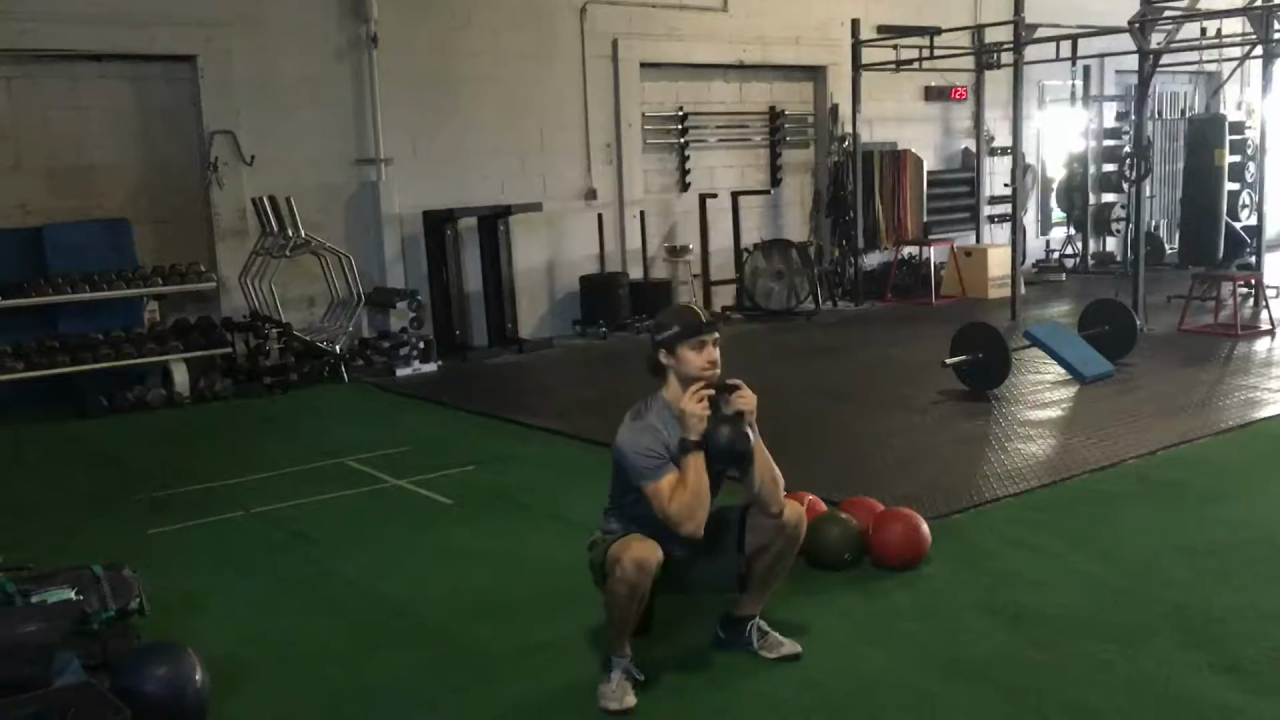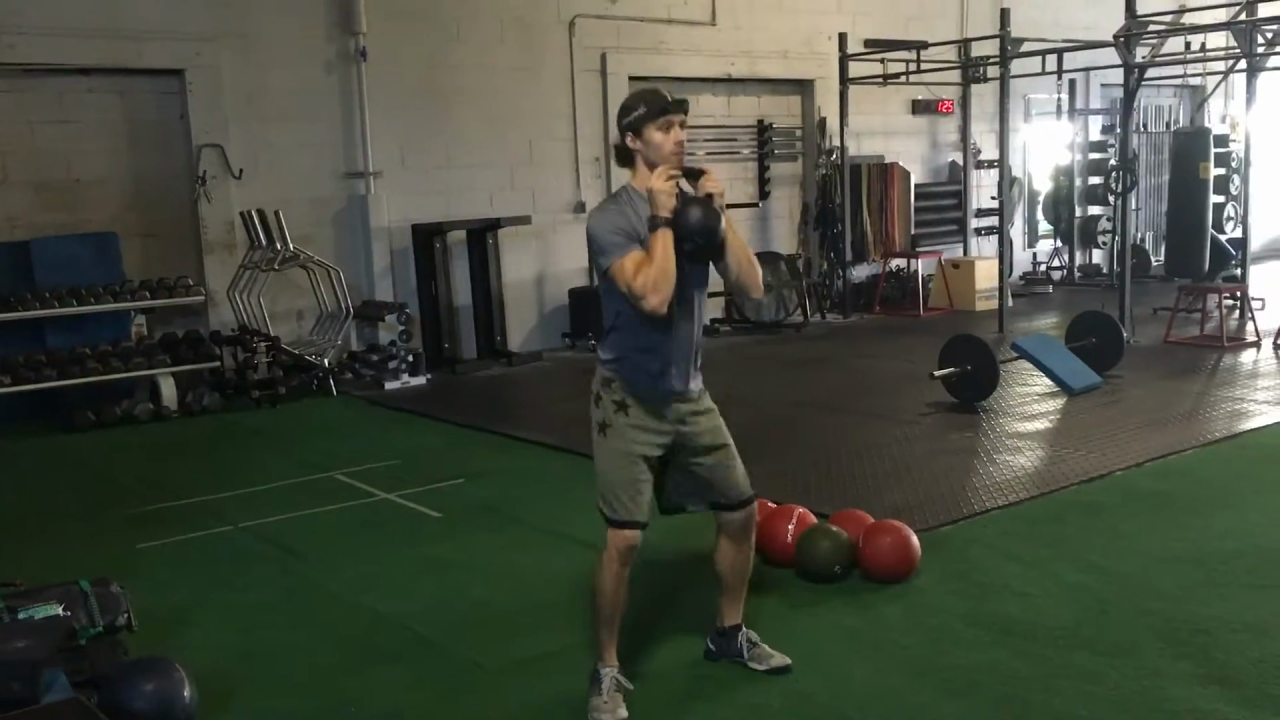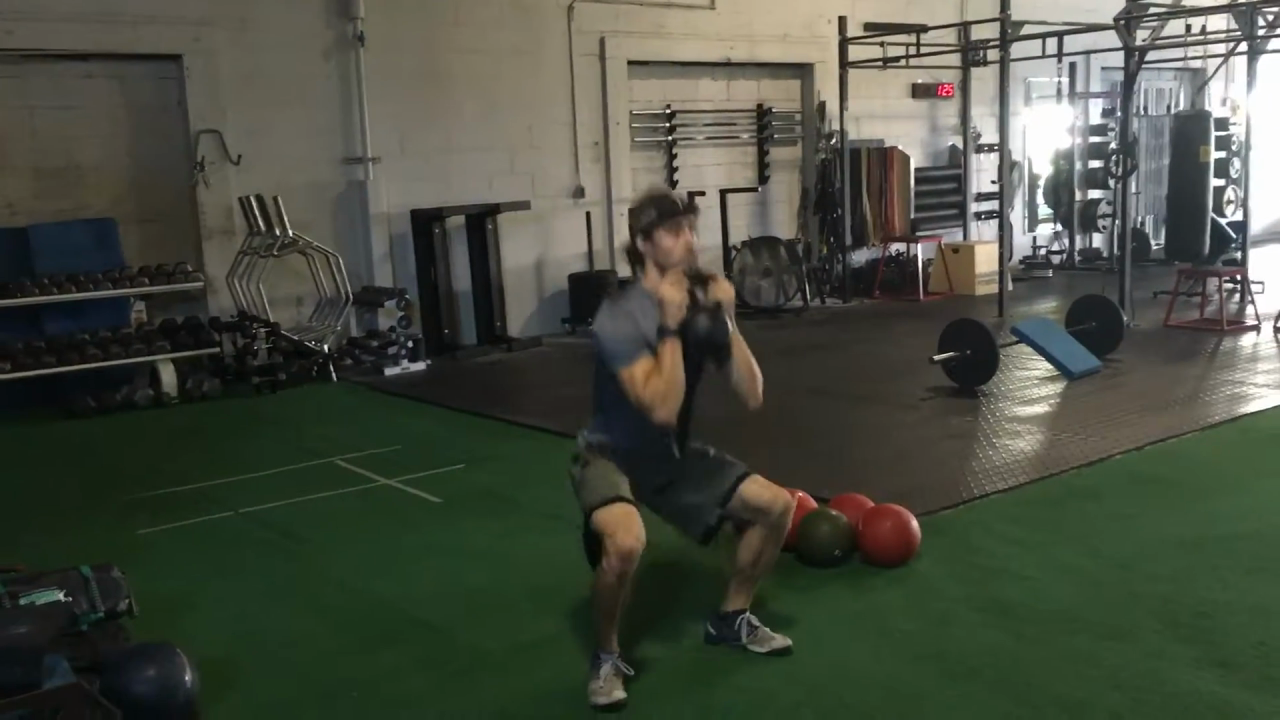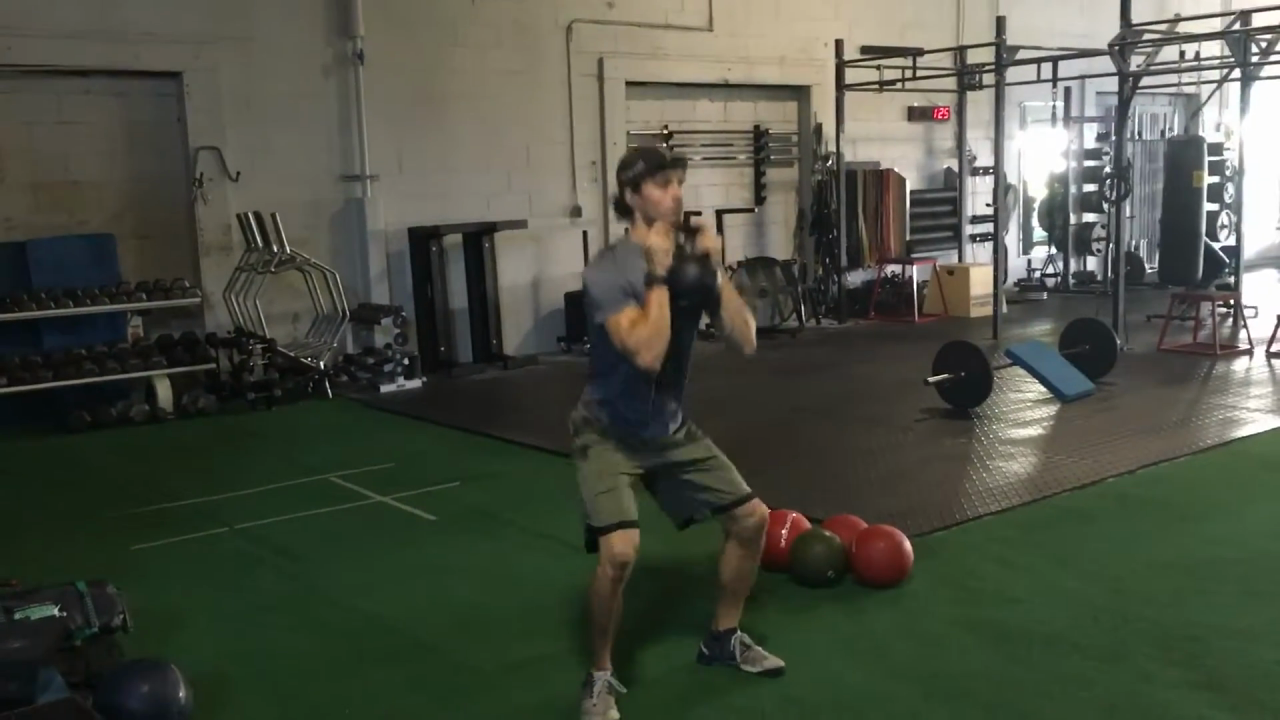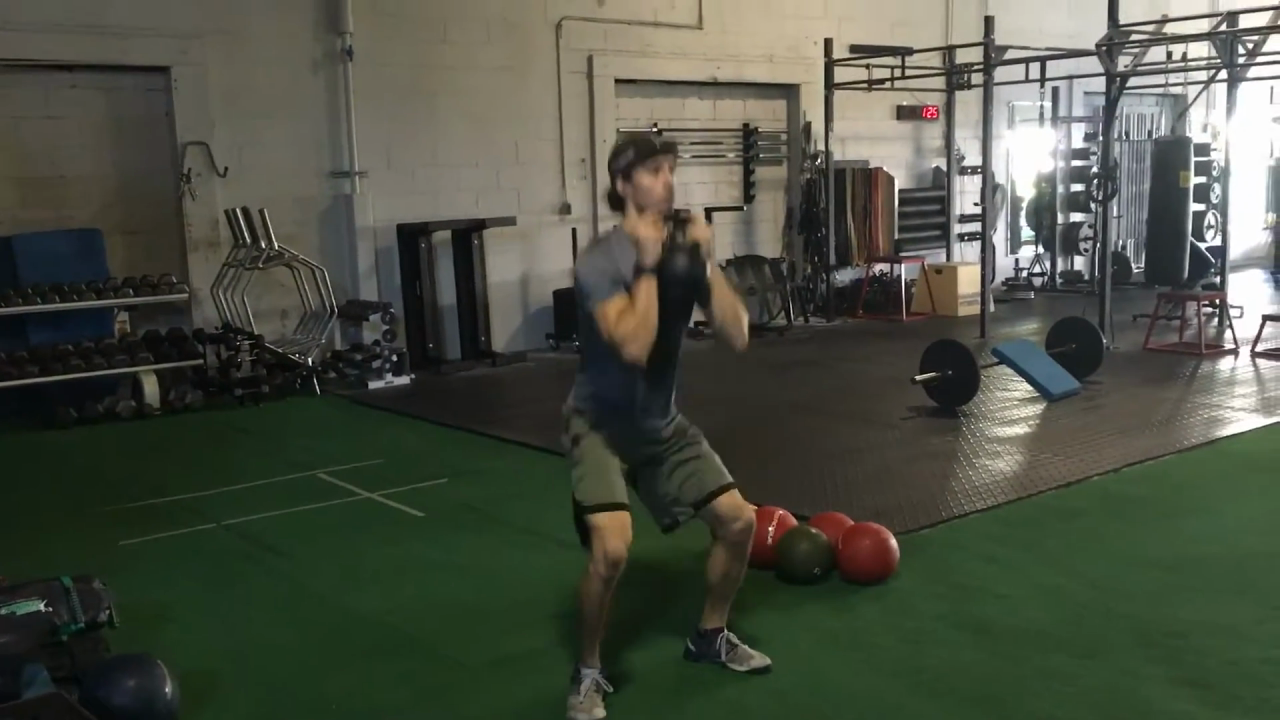
dt=1s
person 1, frame 1
left shoulder: (727, 409)
right shoulder: (641, 432)
left elbow: (772, 501)
right elbow: (689, 522)
left wrist: (750, 427)
right wrist: (692, 438)
left hip: (693, 544)
right hip: (628, 540)
left knee: (790, 519)
right knee: (641, 558)
left ankle: (740, 623)
right ankle: (619, 662)
person 1, frame 2
left shoulder: (696, 205)
right shoulder: (611, 218)
left elbow: (751, 287)
right elbow: (654, 297)
left wrist: (720, 213)
right wrist: (661, 217)
left hip: (687, 396)
right hip: (627, 402)
left knee: (740, 514)
right knee: (624, 539)
left ankle: (729, 635)
person 1, frame 3
left shoulder: (701, 302)
right shoulder: (619, 317)
left elbow: (752, 394)
right elbow: (661, 408)
left wrist: (725, 319)
right wrist: (671, 326)
left hip: (674, 456)
right hip: (610, 456)
left knee: (774, 507)
right knee: (625, 543)
left ankle: (731, 619)
right ankle: (606, 658)
person 1, frame 4
left shoulder: (693, 260)
right shoulder: (608, 271)
left elbow: (745, 341)
right elbow: (648, 354)
left wrist: (715, 270)
right wrist: (657, 274)
left hip: (671, 431)
right hip: (607, 434)
left knee: (751, 519)
right knee: (619, 550)
left ankle: (724, 639)
person 1, frame 5
right shoulder: (601, 258)
left elbow: (736, 336)
right elbow: (635, 347)
left wrist: (707, 260)
right wrist: (647, 265)
left hip: (663, 425)
right hip: (599, 426)
left knee: (739, 523)
right knee: (612, 547)
left ankle: (711, 636)
right ankle: (588, 673)
